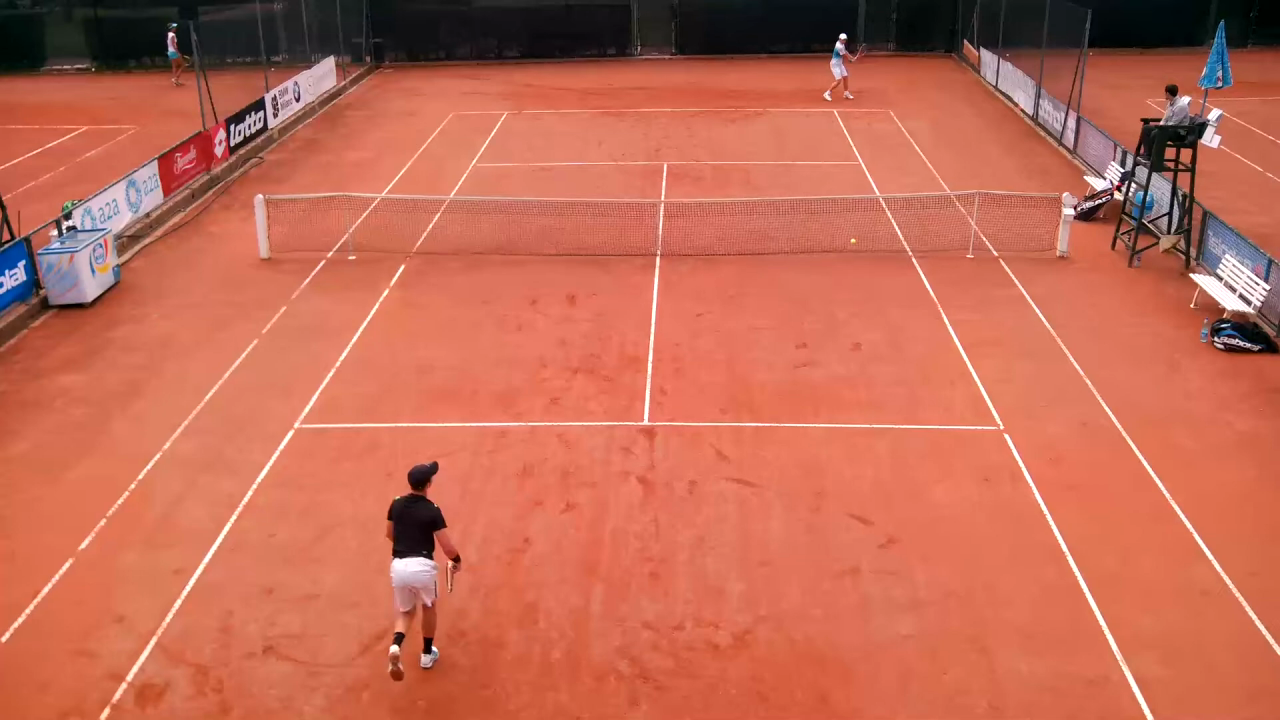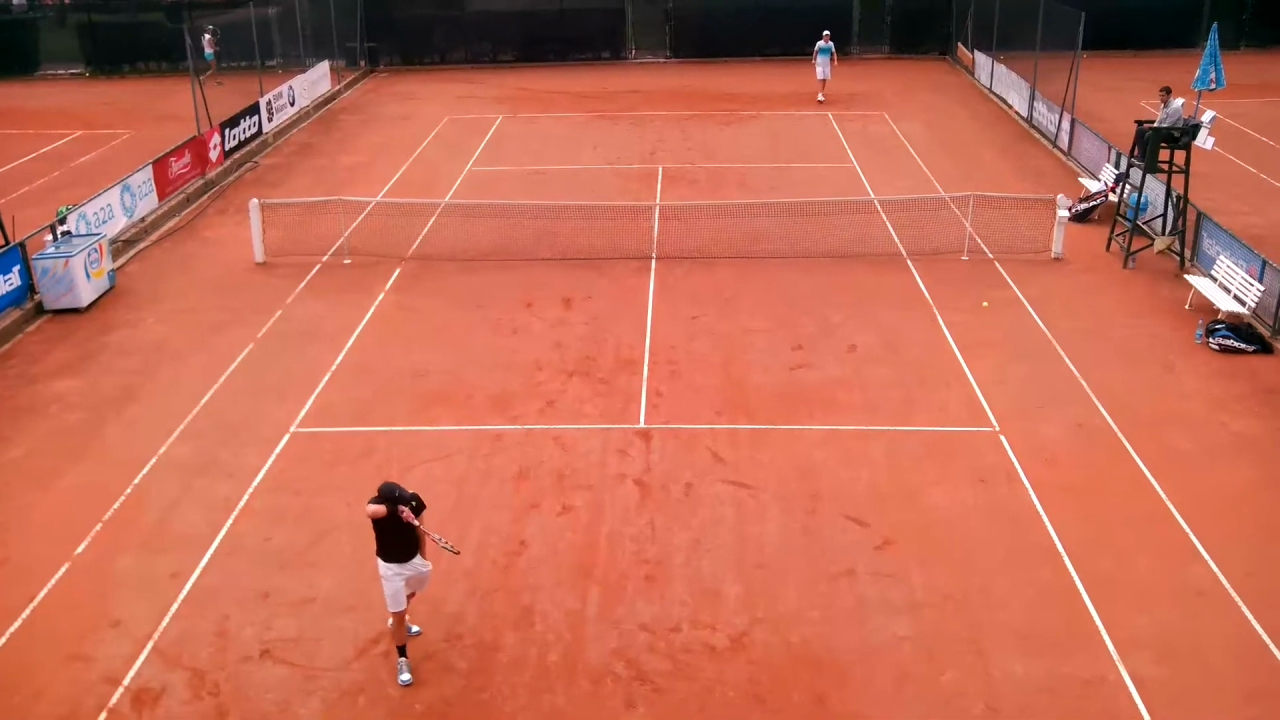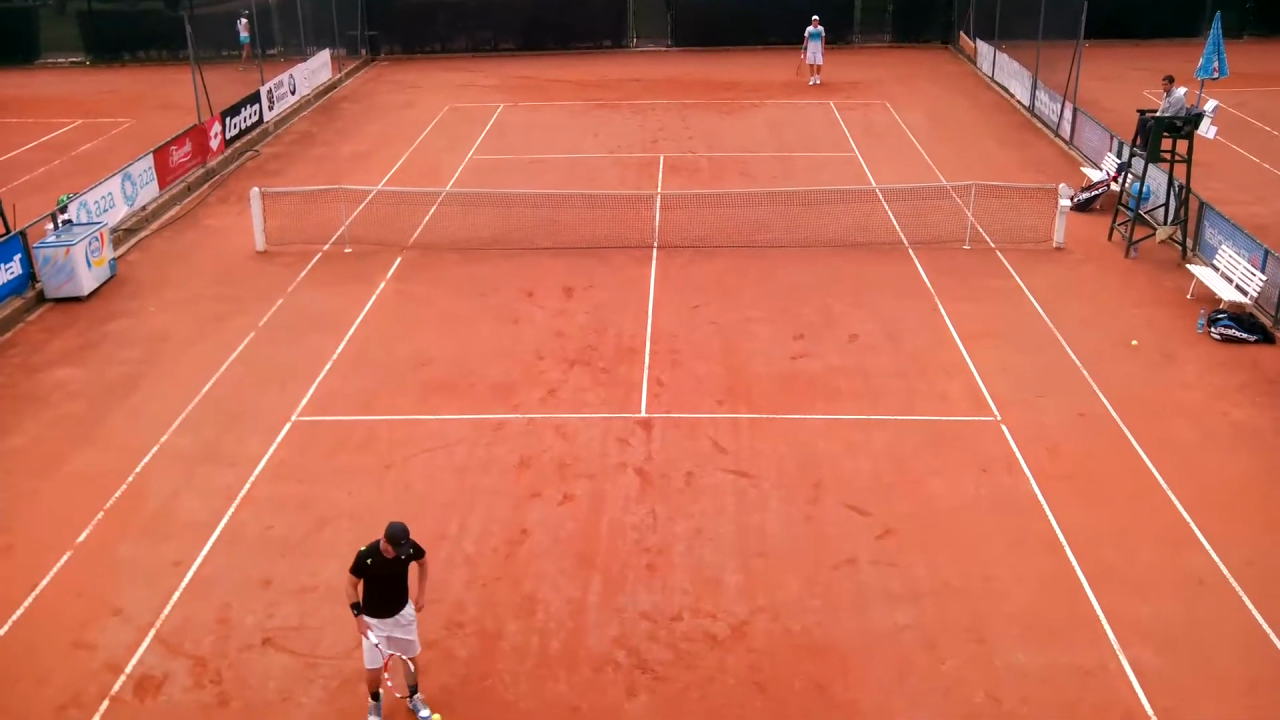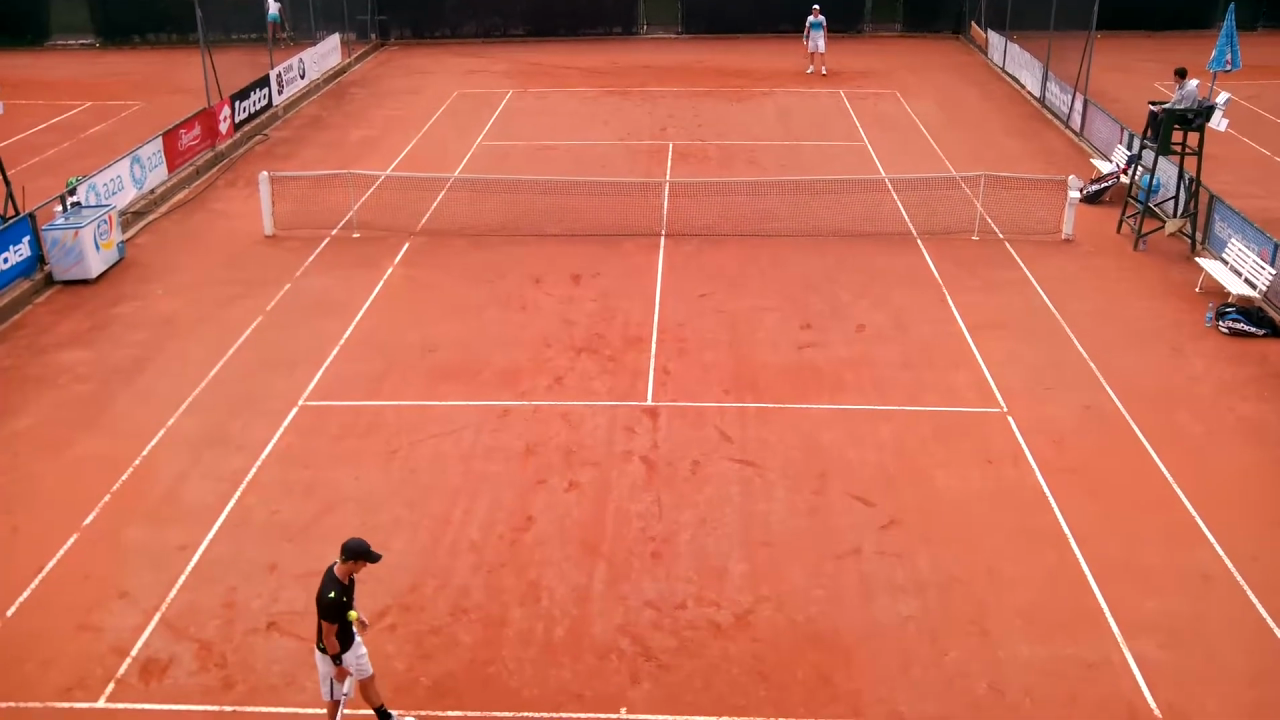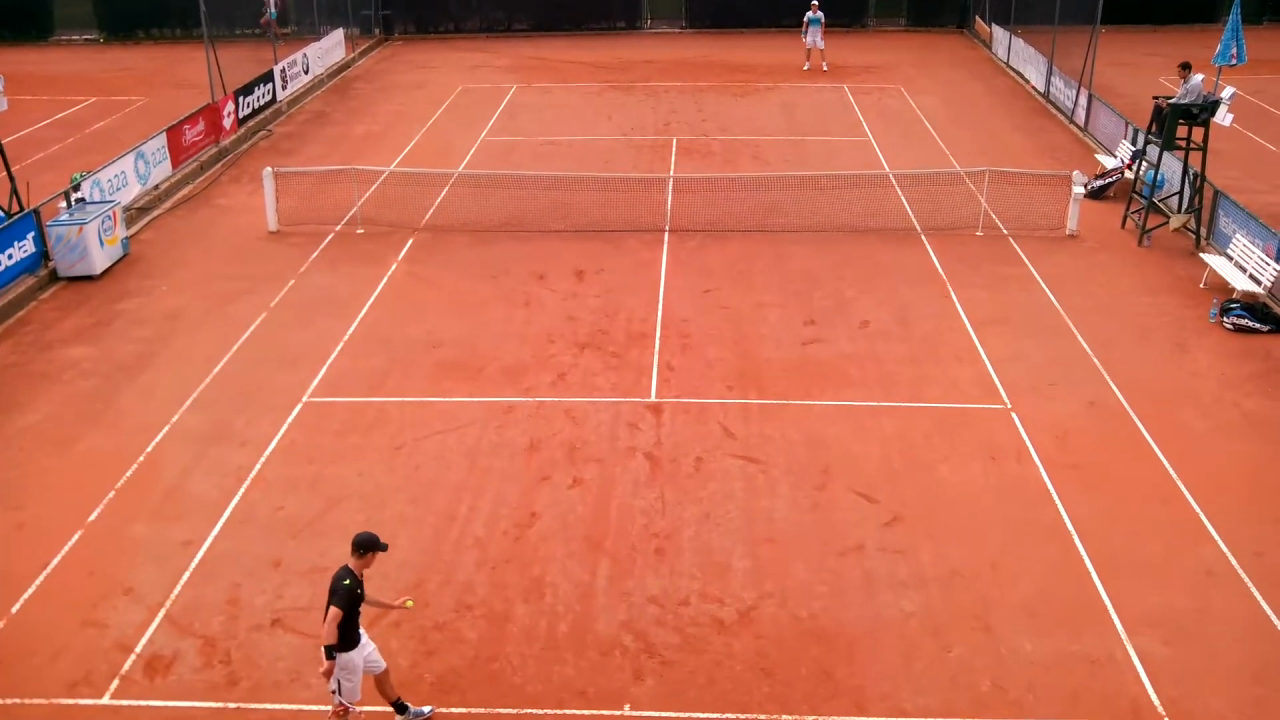
dt=1s
person 1, frame 1
left shoulder: (396, 504)
right shoulder: (432, 511)
right elbow: (447, 547)
right wrist: (457, 561)
left hip: (398, 566)
right hip: (422, 566)
left knee: (405, 613)
right knee: (429, 606)
left ankle: (396, 646)
right ankle: (427, 654)
person 1, frame 2
left shoulder: (413, 500)
right shoulder: (377, 504)
right elbow: (370, 511)
left wrist: (422, 555)
right wrist: (397, 510)
left hip: (413, 560)
right hip: (391, 566)
left knee: (409, 593)
right knee: (399, 614)
left ankle: (396, 621)
right ankle: (402, 661)
person 1, frame 3
left shoulder: (410, 547)
right shoulder: (366, 555)
left elbow: (423, 563)
right elbow: (351, 586)
left wrist: (420, 594)
right wrist: (358, 616)
left hip: (403, 613)
right hip: (374, 620)
left knee: (410, 658)
right knee: (373, 673)
left ankle: (414, 697)
right ankle: (375, 702)
person 1, frame 4
left shoulder: (341, 569)
right shoulder: (331, 597)
right elbow: (328, 637)
left wrist: (358, 616)
right wrist: (339, 666)
left hip: (351, 640)
right hip: (335, 651)
left knee: (367, 679)
right knee: (338, 698)
person 1, frame 5
left shoulder: (355, 575)
right shoulder: (346, 585)
left elbow: (363, 598)
right elbow: (330, 624)
left wrist: (393, 605)
right wrist: (330, 659)
left hip: (358, 638)
right hip: (344, 650)
left knee: (381, 673)
right knee: (345, 701)
